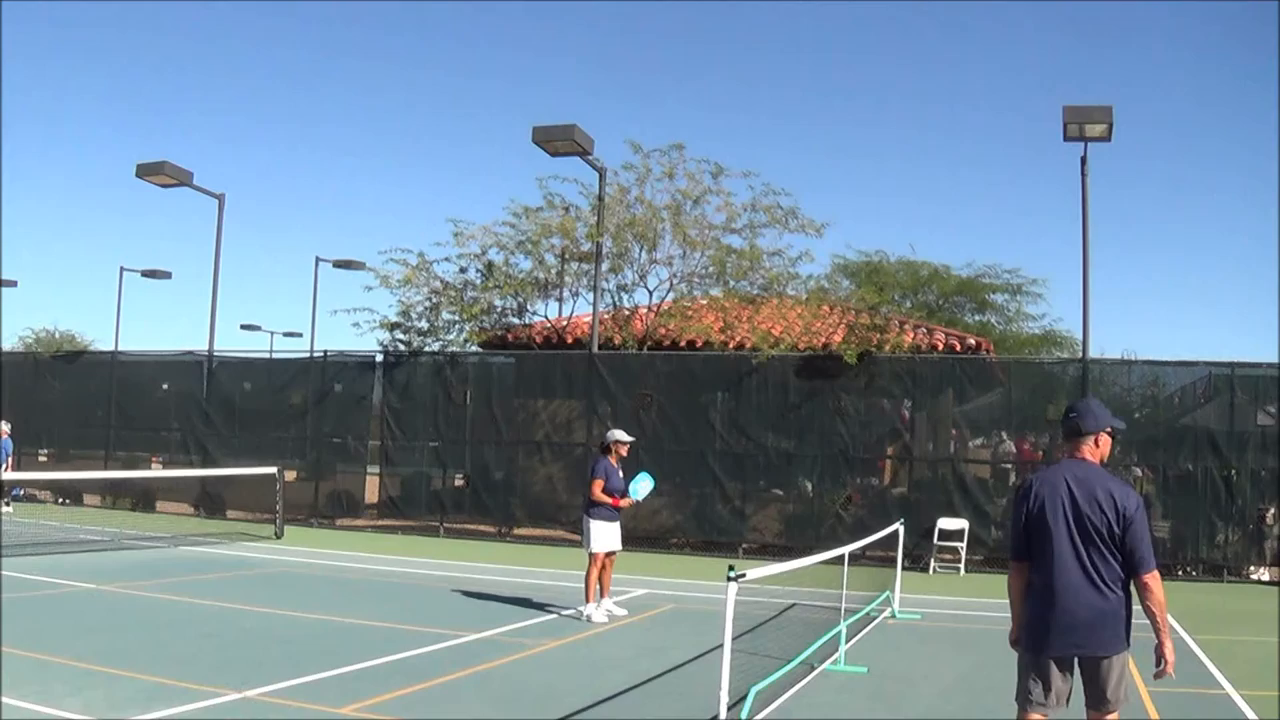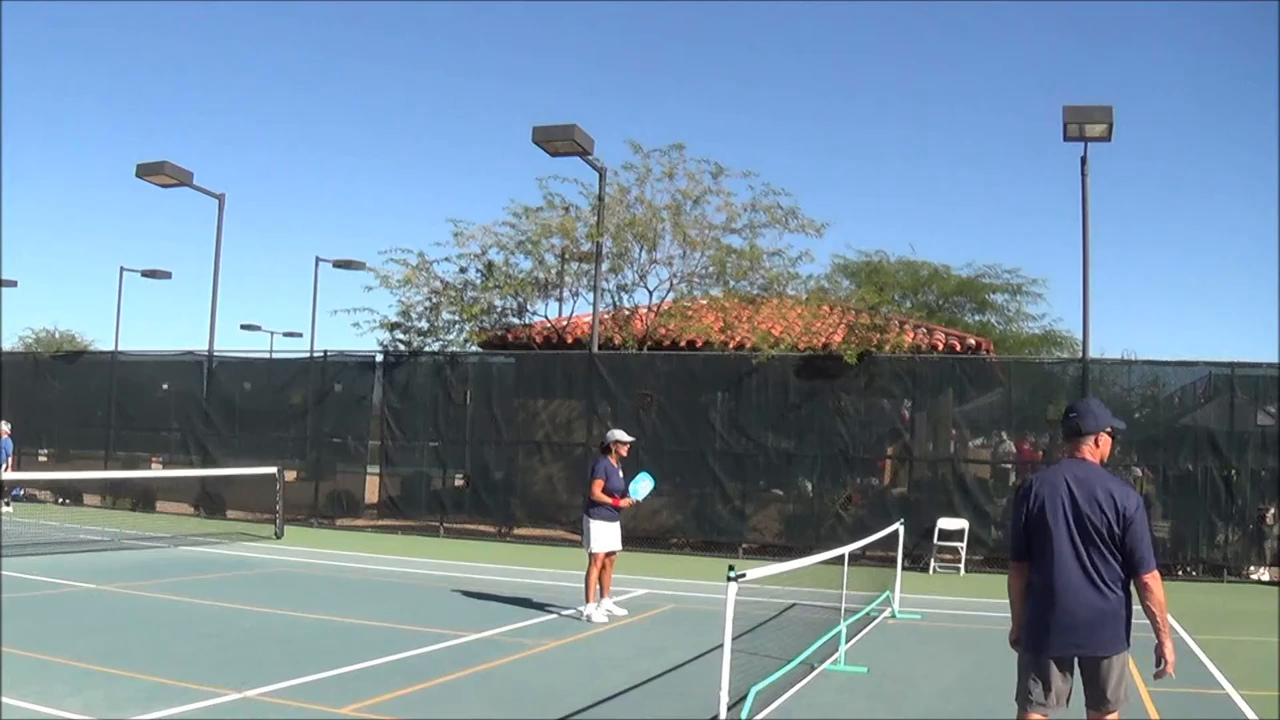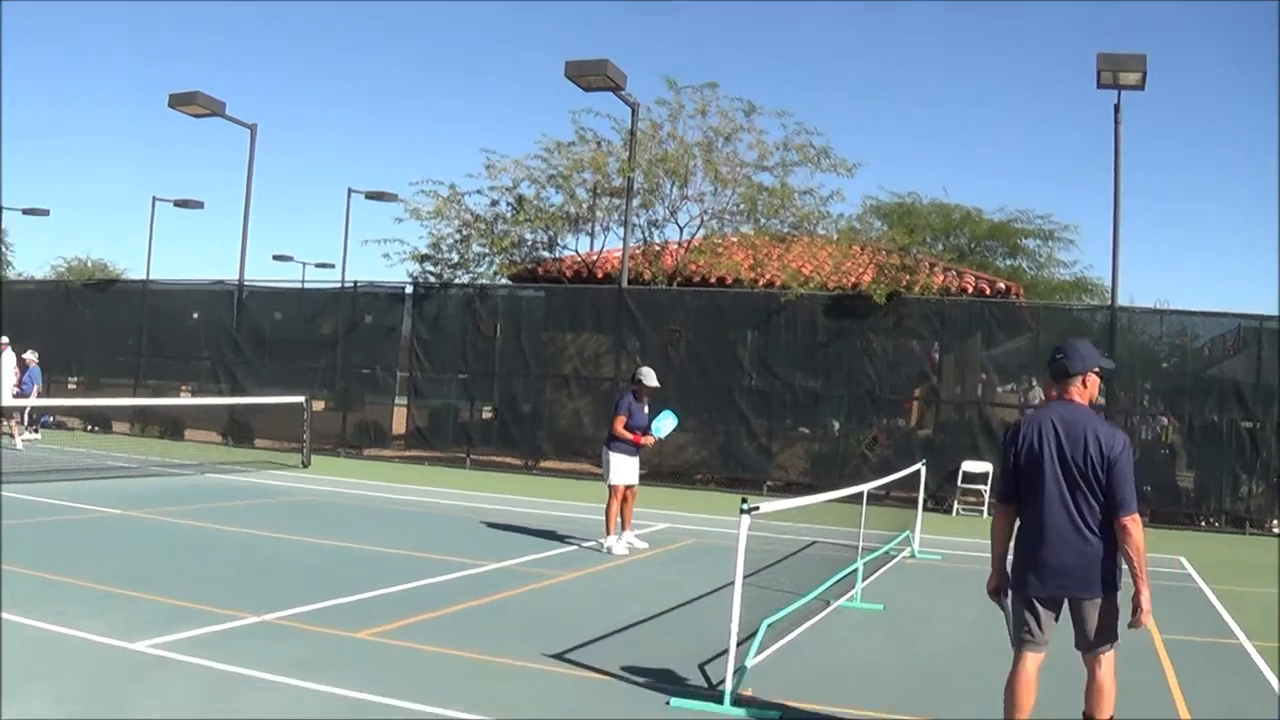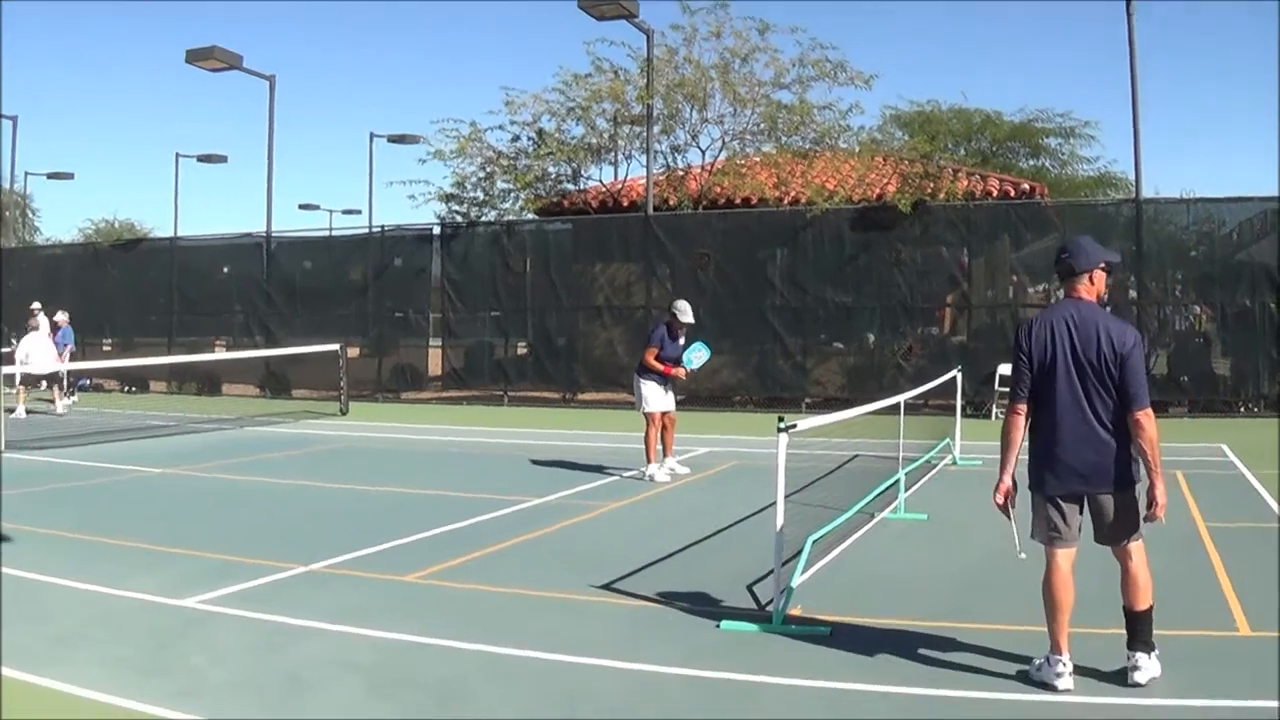
dt=0.4s
person 1, frame 1
left shoulder: (1032, 488)
right shoulder: (1124, 496)
left elbow: (1018, 569)
right elbow: (1146, 578)
left wrist: (1017, 623)
right wrist: (1164, 637)
left hip: (1046, 628)
right hip: (1106, 631)
person 1, frame 2
left shoulder: (1032, 489)
right shoulder: (1124, 497)
left elbow: (1018, 569)
right elbow: (1146, 578)
left wrist: (1017, 623)
right wrist: (1163, 638)
left hip: (1046, 628)
right hip: (1106, 630)
person 1, frame 3
left shoulder: (1022, 430)
right shoulder: (1111, 438)
left elbow: (1005, 509)
right elbow: (1126, 520)
left wrist: (998, 567)
right wrist: (1141, 582)
left hip: (1035, 569)
right hip: (1092, 572)
left knee: (1027, 658)
right knee: (1100, 662)
person 1, frame 4
left shoulder: (1032, 330)
right shoulder: (1122, 334)
left elbow: (1019, 410)
right elbow: (1140, 416)
left wrist: (1006, 473)
right wrist: (1156, 477)
left hip: (1053, 469)
right hip: (1110, 468)
left knee: (1059, 559)
right knee: (1132, 555)
left ankle: (1059, 662)
right ankle: (1142, 655)
person 2, frame 1
left shoulder: (617, 465)
right shoulder: (602, 464)
right elbow: (595, 493)
left wrist: (626, 499)
right wrist: (618, 502)
left hip: (612, 520)
right hip: (597, 519)
left knee: (609, 561)
right knee: (596, 561)
left ankle: (605, 602)
right ankle: (589, 608)
person 2, frame 2
left shoulder: (617, 465)
right shoulder: (602, 464)
right elbow: (594, 494)
left wrist: (626, 499)
right wrist: (618, 503)
left hip: (613, 520)
right hip: (597, 519)
left knee: (609, 561)
right knee: (596, 561)
left ankle: (605, 602)
right ankle: (589, 608)
person 2, frame 3
left shoulder: (644, 400)
right shoulder: (627, 400)
right elbow: (616, 429)
left wrist: (648, 436)
right wrist: (639, 440)
left hip: (632, 454)
right hip: (617, 452)
left knee: (630, 494)
right knee: (617, 494)
left ankle: (626, 535)
right ankle: (610, 540)
person 2, frame 4
left shoulder: (681, 331)
right shoulder: (660, 331)
right elbow: (647, 359)
left wrist: (681, 368)
right wrist: (671, 371)
left hip: (664, 382)
right hip: (648, 380)
left knee: (670, 420)
right knee: (654, 422)
left ankle: (668, 462)
right ankle: (651, 468)
